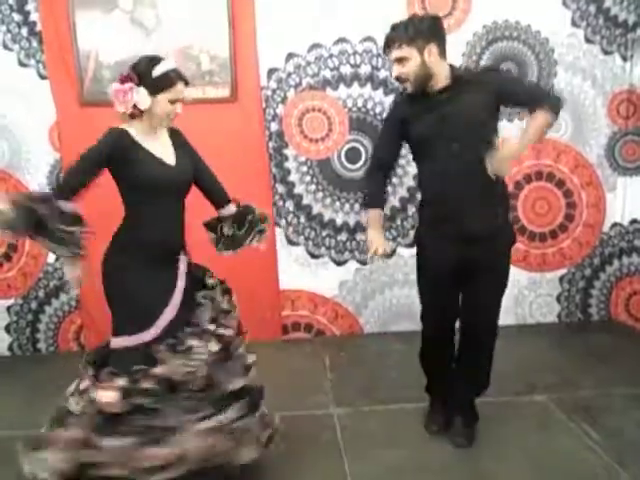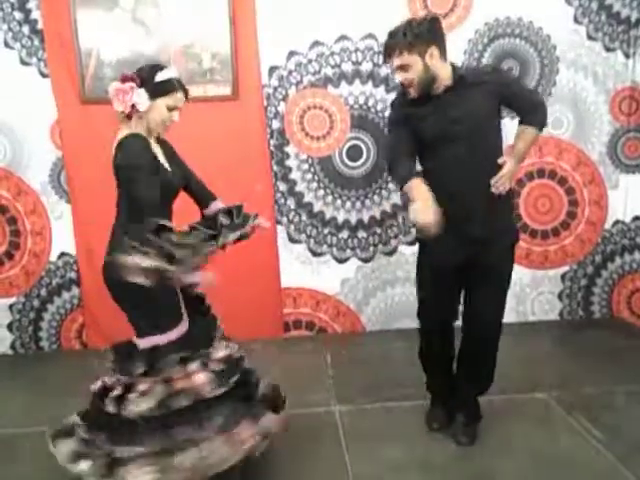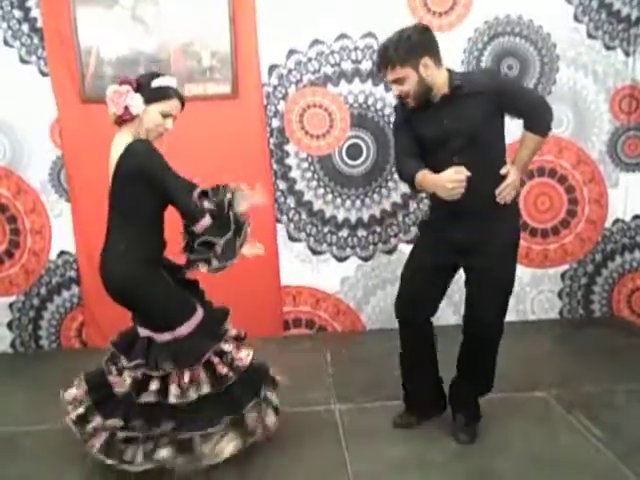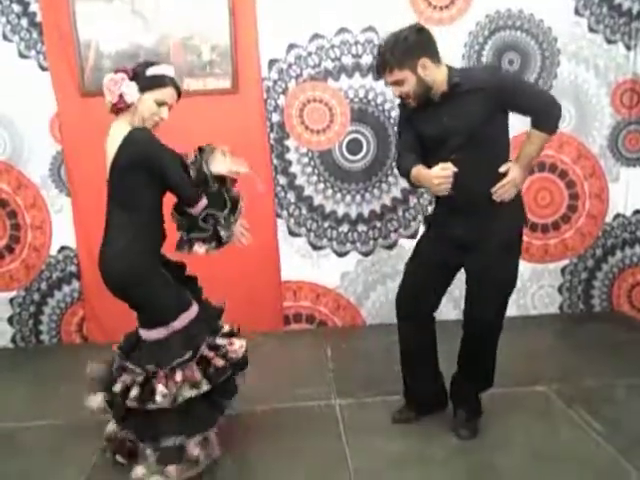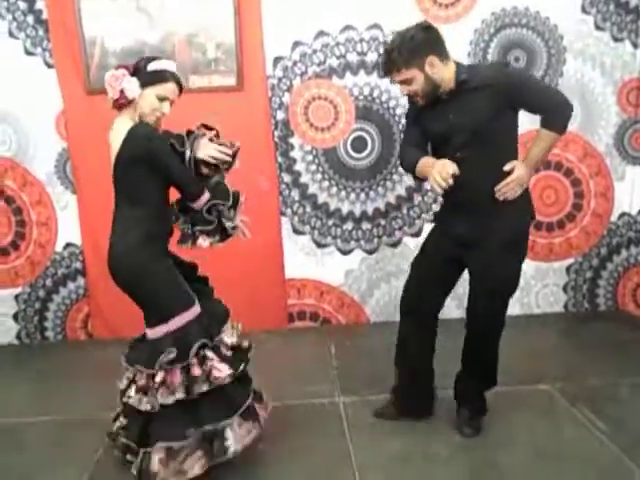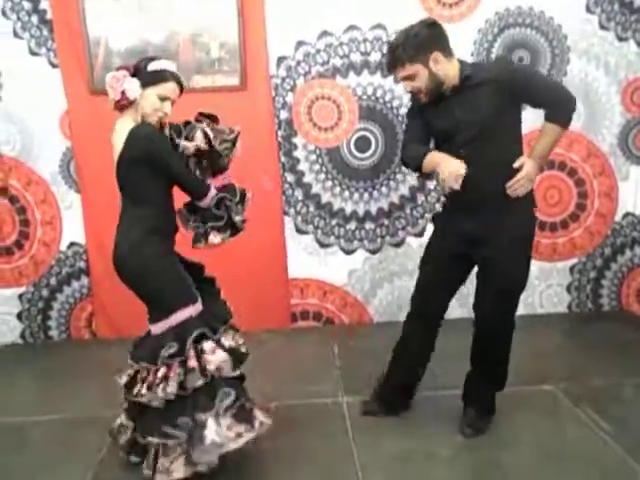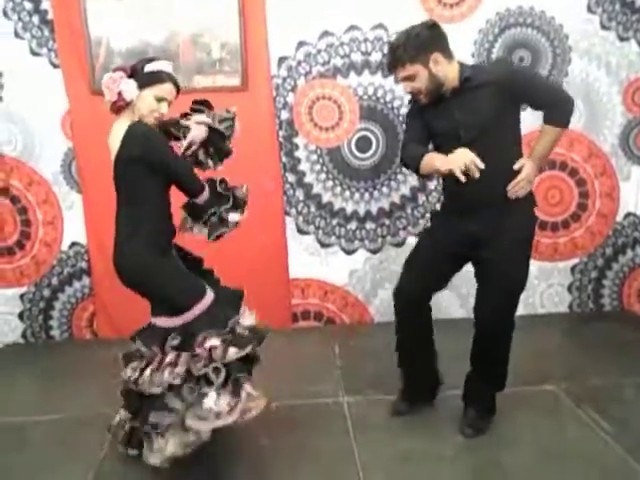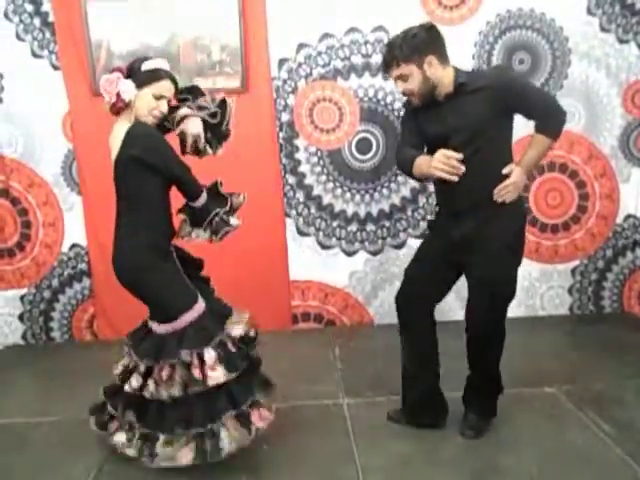
dt=0.2s
person 1, frame 1
left shoulder: (485, 84)
right shoulder: (404, 108)
left elbow: (548, 101)
right elbow: (380, 166)
left wrist: (519, 145)
right wrist: (375, 225)
left hip: (490, 232)
right hip: (437, 236)
left knee: (480, 326)
right knee: (436, 324)
left ankle: (463, 408)
right ankle: (439, 400)
person 1, frame 2
left shoulder: (488, 82)
right shoulder: (405, 107)
left elbow: (536, 109)
right elbow: (400, 161)
left wrist: (515, 160)
right wrist: (420, 197)
left hip: (494, 229)
right hip: (441, 233)
left knee: (484, 324)
right knee: (434, 322)
left ankle: (467, 406)
right ankle: (441, 398)
person 1, frame 3
left shoulder: (487, 87)
right shoulder: (407, 111)
left elbow: (540, 113)
right elbow: (406, 163)
left wrist: (518, 169)
right wrist: (435, 183)
left hip: (494, 227)
right hip: (441, 226)
left knee: (484, 323)
right knee: (410, 308)
left ankle: (466, 406)
right ankle: (425, 400)
person 1, frame 4
left shoulder: (488, 83)
right shoulder: (411, 109)
left elbow: (548, 110)
right elbow: (406, 159)
left wrist: (521, 167)
right wrist: (427, 177)
left hip: (496, 223)
right hip: (445, 222)
left knee: (483, 319)
right knee: (411, 303)
left ankle: (466, 402)
right ankle: (425, 395)
person 1, frame 5
left shoulder: (497, 81)
right shoulder: (421, 106)
left elbow: (558, 108)
right elbow: (410, 153)
left wrist: (529, 166)
right wrist: (431, 166)
left hip: (502, 222)
right hip: (452, 219)
left knee: (484, 317)
right knee: (417, 301)
left ankle: (471, 401)
right ankle: (412, 397)
person 1, frame 6
left shoulder: (501, 77)
right shoulder: (424, 103)
left elbow: (562, 102)
right elbow: (411, 151)
left wrist: (536, 160)
right wrist: (441, 161)
left hip: (507, 218)
right hip: (456, 218)
left knee: (494, 316)
right knee: (425, 305)
left ankle: (479, 402)
right ankle: (394, 392)
person 1, frame 7
left shoulder: (501, 79)
right shoulder: (423, 105)
left elbow: (560, 104)
right elbow: (411, 153)
left wrist: (535, 162)
right wrist: (446, 161)
left hip: (507, 218)
right hip: (454, 218)
left knee: (494, 315)
right knee: (409, 293)
left ankle: (480, 401)
right ankle: (418, 386)
person 1, frame 8
left shoulder: (494, 85)
right shoulder: (417, 109)
left elbow: (552, 114)
right elbow: (405, 156)
left wrist: (524, 169)
right wrist: (431, 165)
left hip: (497, 224)
right hip: (448, 223)
left knee: (484, 319)
right knee: (412, 301)
left ankle: (480, 405)
right ankle: (423, 405)
person 2, frame 1
left shoulder: (175, 139)
right shoulder: (119, 142)
left elbow: (210, 185)
right elbow: (67, 189)
left wrist: (240, 222)
right wrist: (71, 250)
left hip: (172, 263)
right hip: (133, 267)
left knee: (198, 342)
right knee: (140, 355)
person 2, frame 2
left shoulder: (156, 144)
right shoulder: (132, 147)
left elbow: (196, 187)
right elbow: (149, 213)
left wrist: (237, 223)
right wrist: (183, 262)
left hip: (156, 264)
right hip: (136, 268)
left knee: (189, 338)
right knee: (169, 349)
person 2, frame 3
left shoulder: (133, 149)
right shoulder: (140, 153)
left elbow: (182, 187)
right elbow: (186, 205)
left wrist: (231, 202)
right wrist: (230, 244)
left hip: (132, 265)
right hip: (134, 270)
left knee: (160, 335)
right knee: (192, 335)
right ankle: (191, 437)
person 2, frame 4
left shoulder: (123, 136)
right shoulder: (140, 142)
left elbow: (176, 168)
right elbow: (185, 192)
left wrist: (208, 164)
right wrist: (225, 223)
left hip: (125, 257)
right hip: (133, 262)
left knee: (163, 331)
right knee: (185, 334)
left ankle: (138, 434)
person 2, frame 5
left shoulder: (126, 131)
right shoulder: (143, 137)
left elbow: (170, 148)
right elbow: (188, 188)
left wrist: (196, 147)
right wrist: (226, 218)
left hip: (134, 252)
right hip: (141, 256)
left knee: (170, 334)
right knee: (188, 336)
left ankle: (148, 433)
right ankle: (182, 445)
person 2, frame 6
left shoulder: (130, 132)
right shoulder: (146, 137)
left elbow: (172, 150)
right elbow: (193, 185)
left wrist: (190, 141)
left hip: (139, 250)
right hip: (146, 253)
left knee: (172, 332)
right knee: (192, 331)
left ankle: (154, 433)
right ankle: (187, 440)
person 2, frame 7
left shoulder: (128, 133)
right shoulder: (143, 137)
left elbow: (185, 126)
right elbow: (189, 184)
left wrist: (197, 125)
right wrist: (221, 204)
left hip: (141, 250)
right hip: (146, 255)
left knee: (178, 321)
right knee: (207, 317)
left ankle: (152, 425)
person 2, frame 8
left shoulder: (128, 133)
right shoulder: (143, 137)
left elbow: (181, 113)
right elbow: (187, 184)
left wrist: (189, 117)
right wrist: (214, 211)
left hip: (141, 252)
right hip: (145, 257)
left knee: (176, 327)
right knee: (197, 330)
right ankle: (194, 431)
